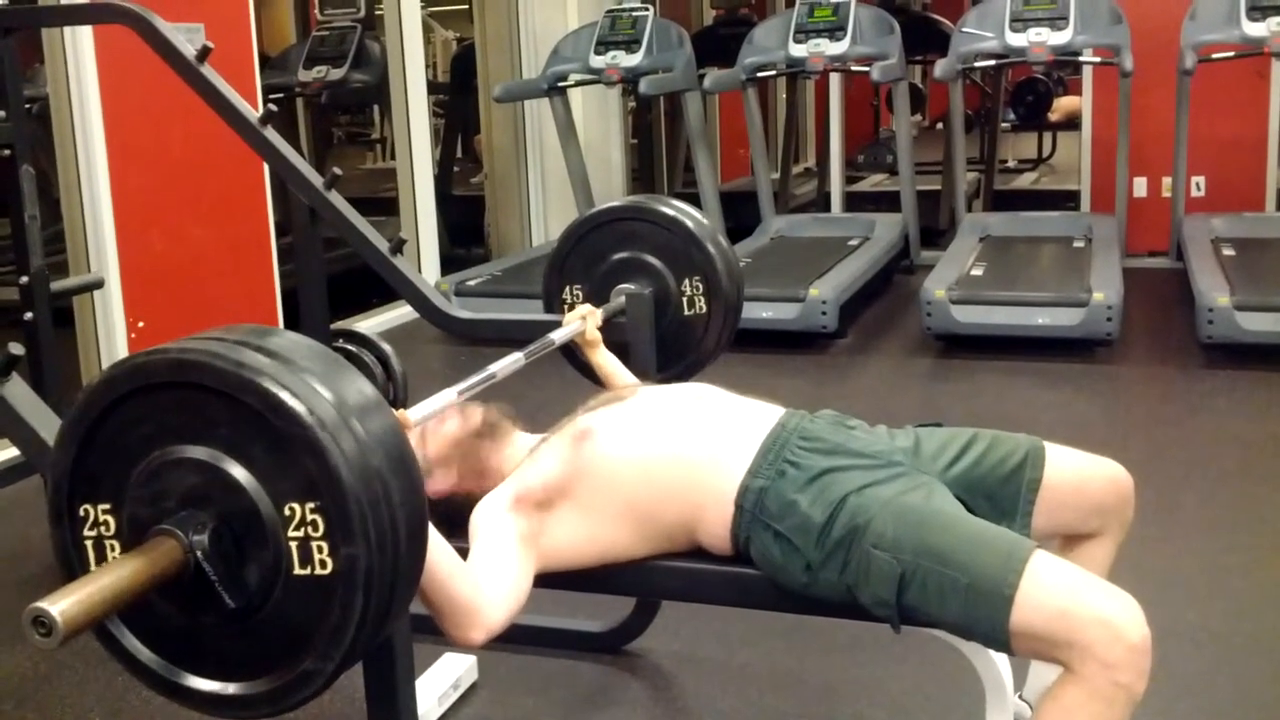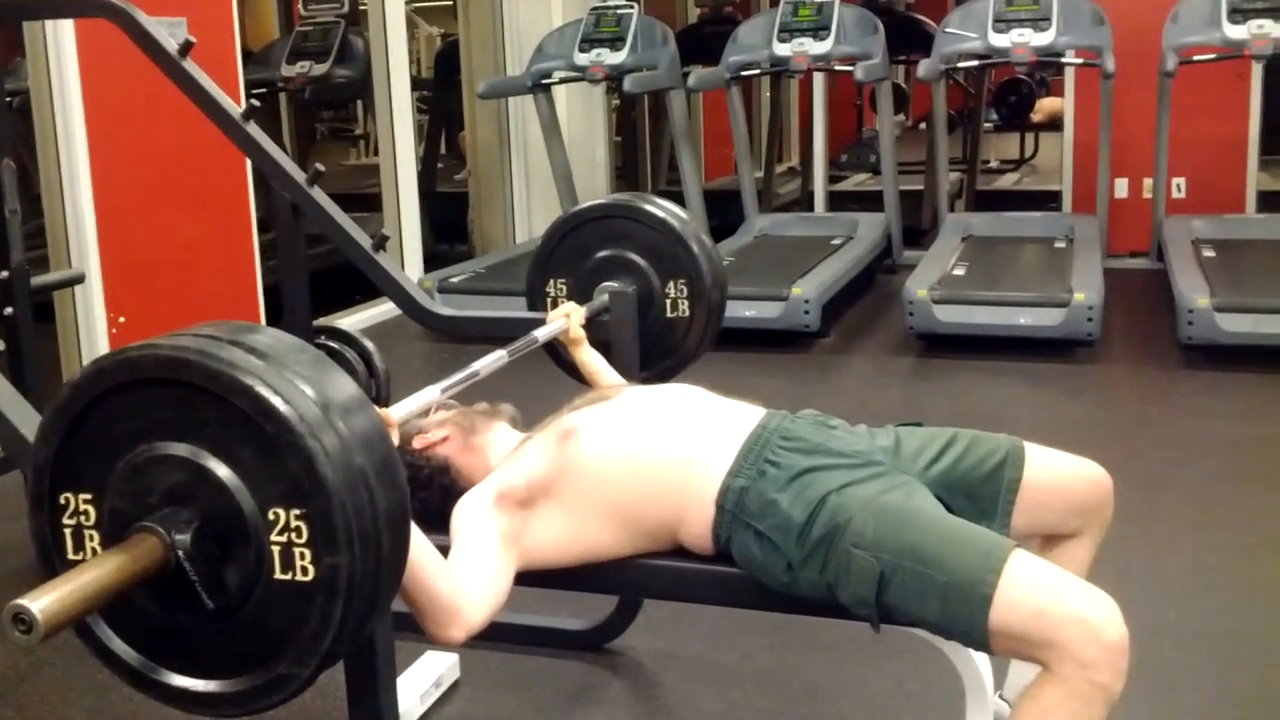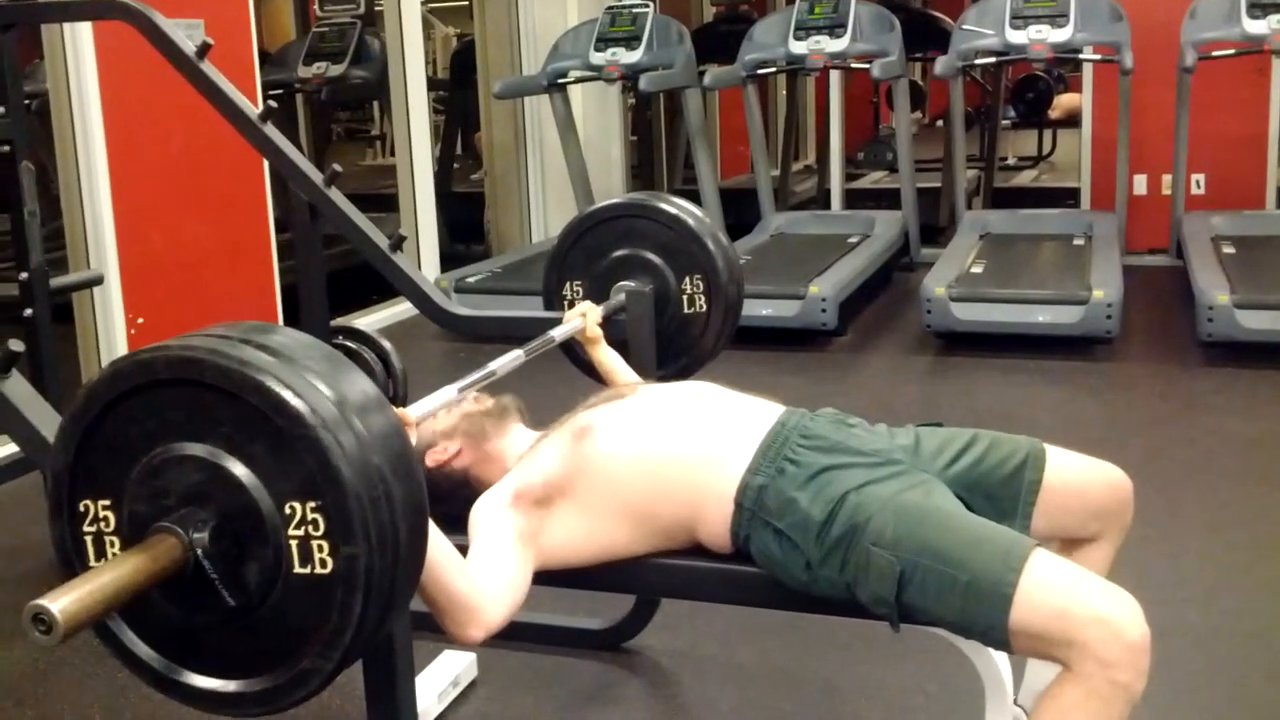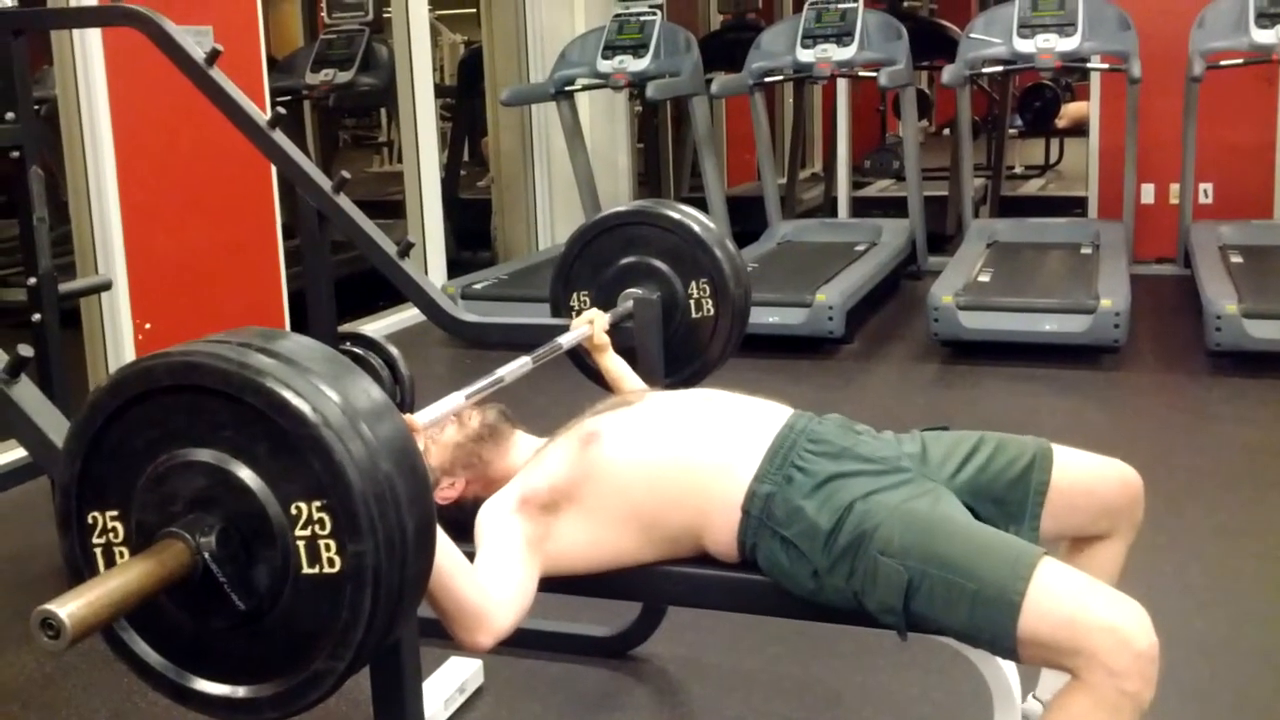
dt=0.5s
person 1, frame 1
left shoulder: (552, 454)
right shoulder: (508, 512)
right elbow: (476, 618)
left wrist: (592, 345)
left knee: (1107, 493)
right knee: (1115, 641)
person 1, frame 2
left shoulder: (545, 454)
right shoulder: (490, 507)
right elbow: (456, 615)
left wrist: (578, 345)
left knee: (1087, 493)
right knee: (1092, 639)
person 1, frame 3
left shoulder: (560, 452)
right shoulder: (510, 503)
right elbow: (477, 614)
left wrist: (595, 345)
left knee: (1106, 497)
right knee: (1114, 639)
person 1, frame 4
left shoulder: (561, 462)
right shoulder: (513, 512)
right elbow: (483, 622)
left wrist: (603, 352)
right hip: (812, 509)
left knee: (1117, 493)
right knee: (1123, 648)
